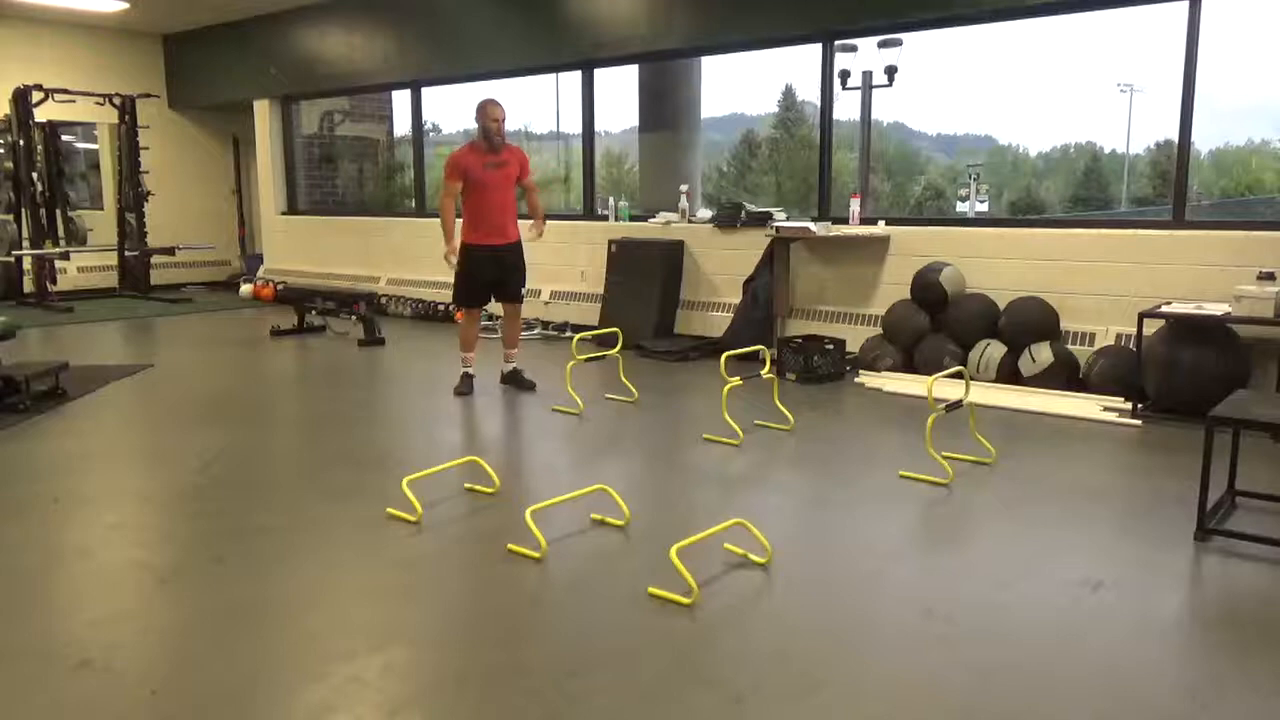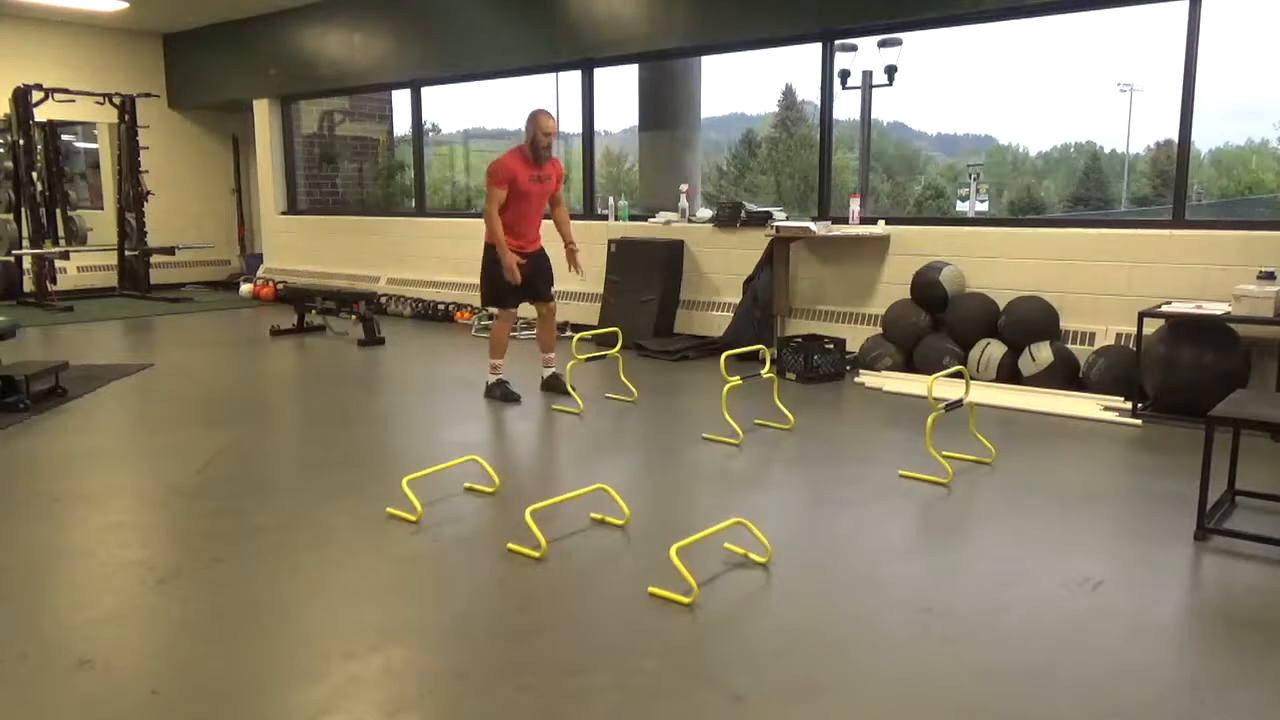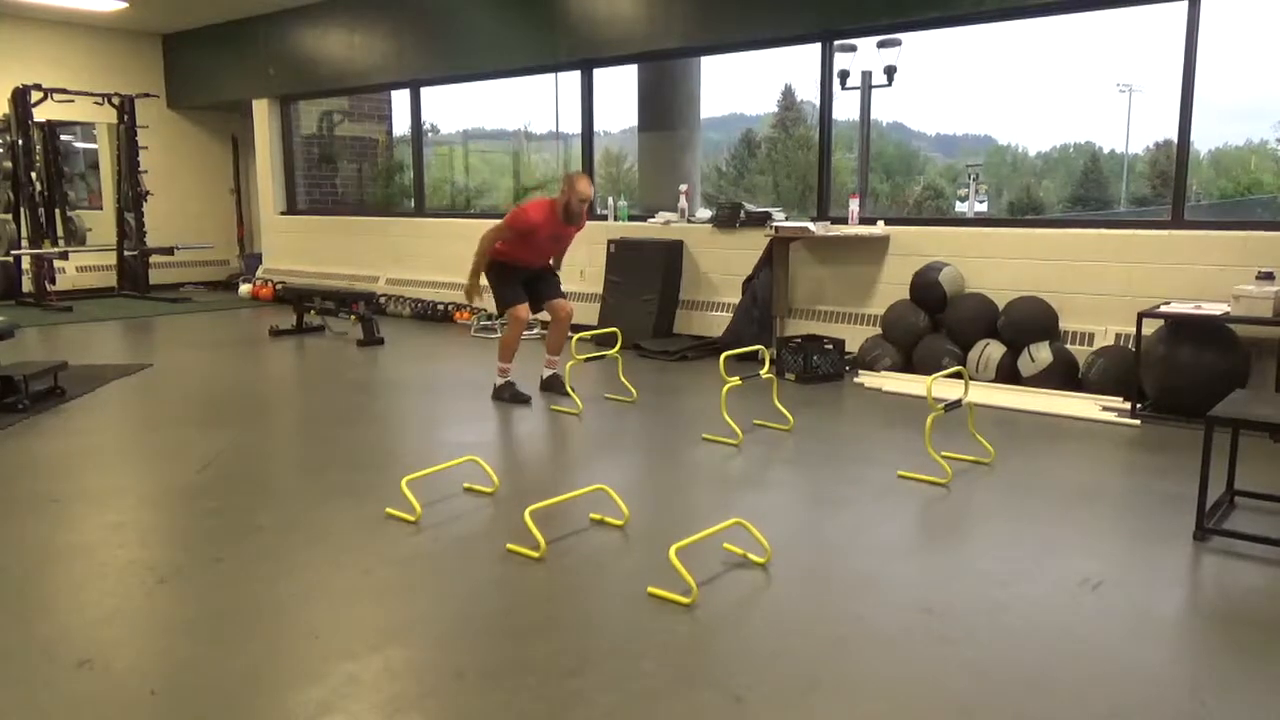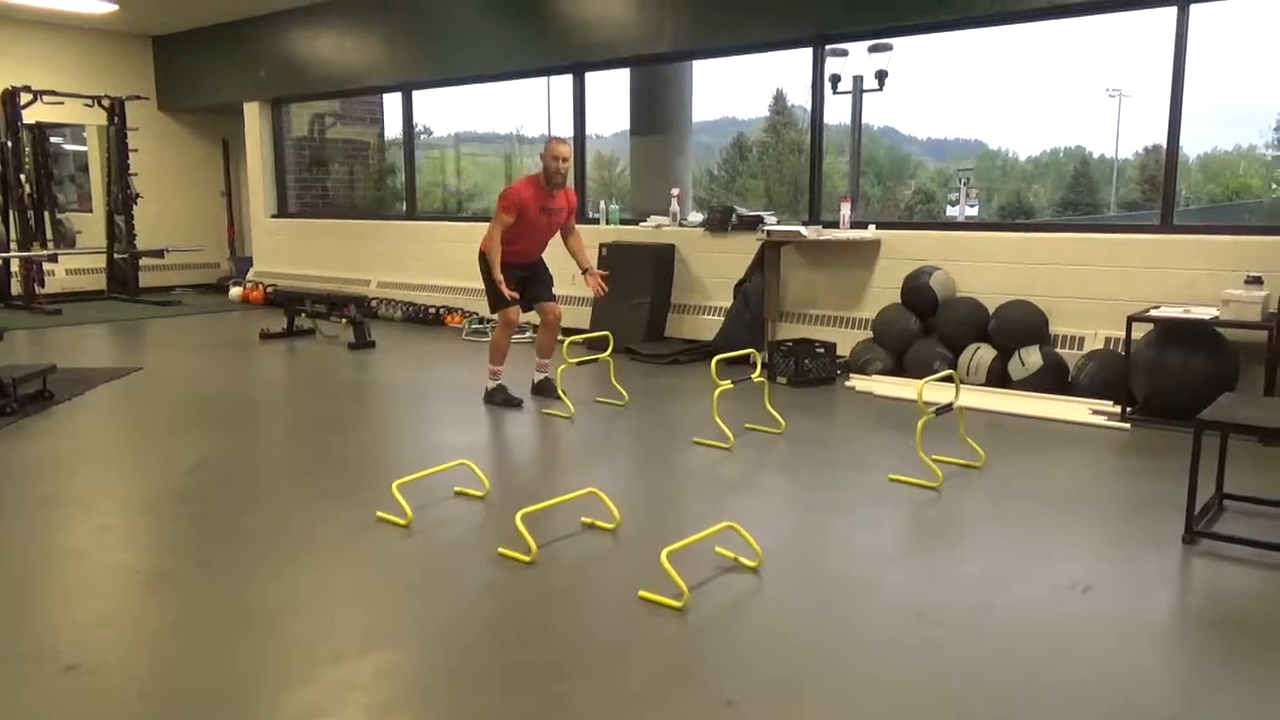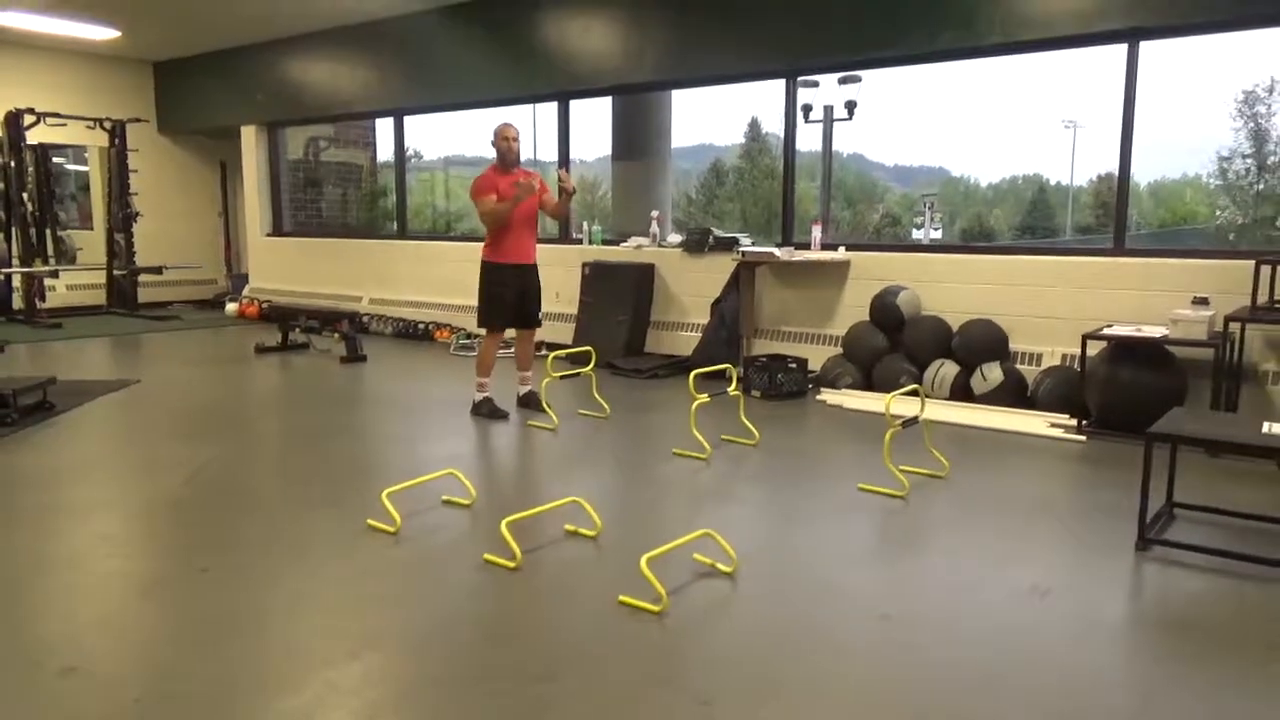
dt=1s
person 1, frame 1
left shoulder: (516, 155)
right shoulder: (460, 159)
left elbow: (529, 190)
right elbow: (448, 200)
left wrist: (538, 217)
right wrist: (449, 241)
left hip: (510, 245)
right hip: (476, 248)
left knee: (513, 307)
right knee: (471, 311)
left ankle: (510, 368)
right ankle: (467, 372)
person 1, frame 2
left shoulder: (554, 167)
right shoulder: (505, 166)
left elbow: (558, 205)
right elbow: (491, 212)
left wrist: (569, 243)
right wrist: (504, 254)
left hip: (534, 250)
right hip: (504, 251)
left knee: (547, 310)
right knee: (507, 313)
left ankle: (549, 374)
right ankle: (494, 381)
person 1, frame 3
left shoulder: (578, 220)
right shoulder: (531, 215)
right elbow: (490, 238)
left wrist: (553, 272)
right wrist: (474, 277)
left hip: (537, 266)
right hip: (504, 264)
left knee: (564, 312)
right knee: (520, 316)
left ankle: (550, 375)
right ankle: (502, 383)
person 1, frame 4
left shoulder: (569, 198)
right shoulder: (519, 192)
left elbow: (570, 234)
right elbow: (494, 234)
left wrist: (587, 269)
right wrist: (497, 275)
left hip: (531, 261)
right hip: (500, 259)
left knee: (553, 315)
right knee: (510, 317)
left ankle: (541, 378)
right ankle: (494, 386)
person 1, frame 5
left shoulder: (532, 178)
right shoulder: (485, 180)
left elbow: (557, 214)
right elbow: (489, 219)
left wrist: (567, 194)
right wrist: (517, 196)
left hip: (528, 266)
right hip: (498, 267)
left knee: (527, 332)
right knee: (494, 333)
left ankle: (525, 391)
right ankle: (481, 398)
